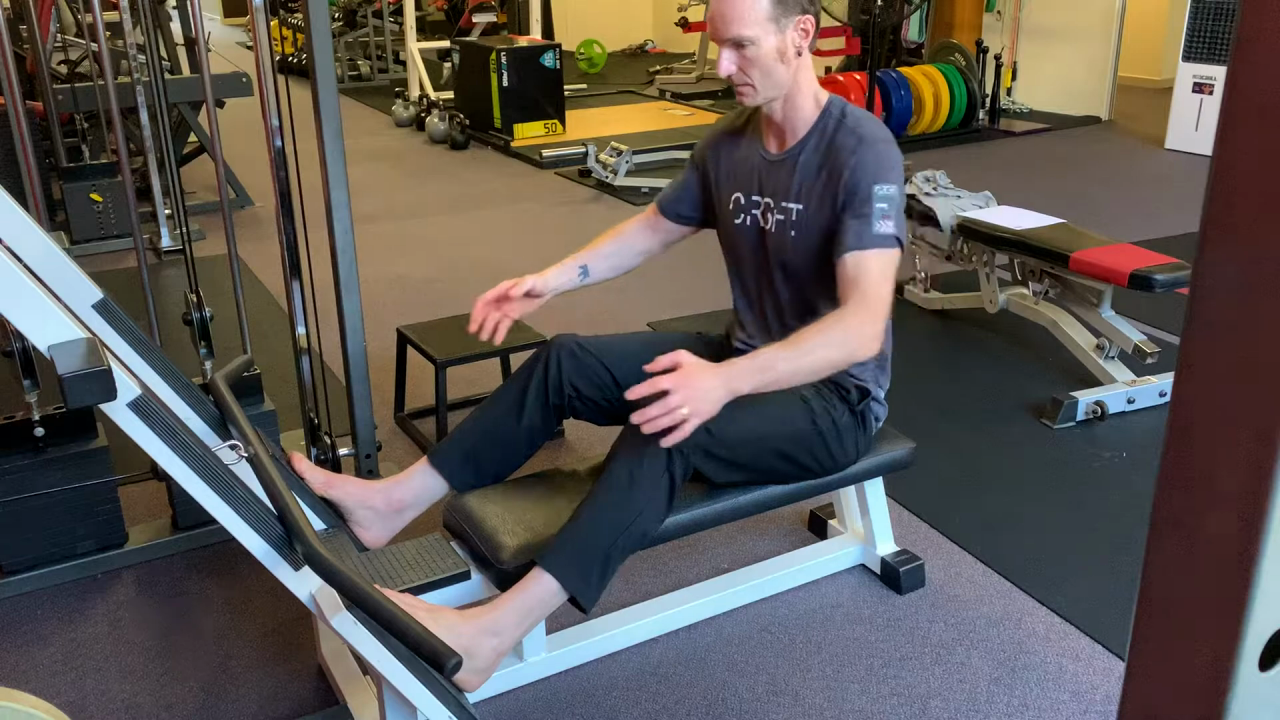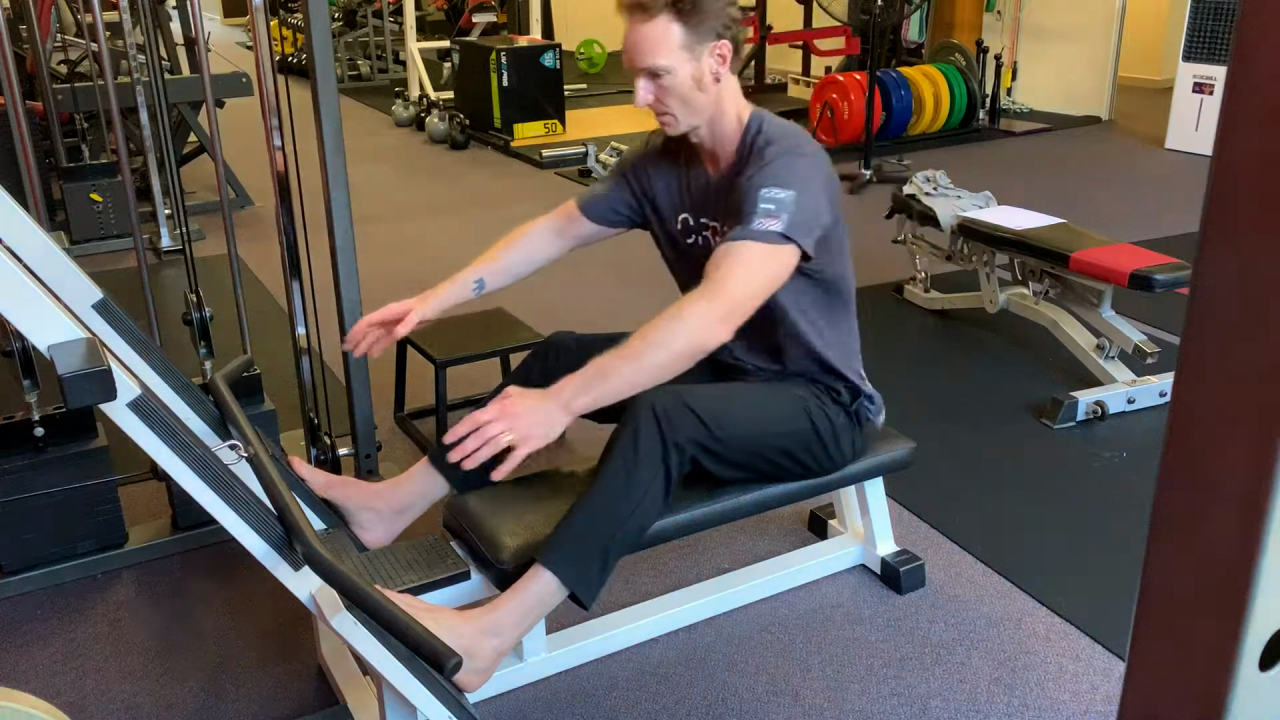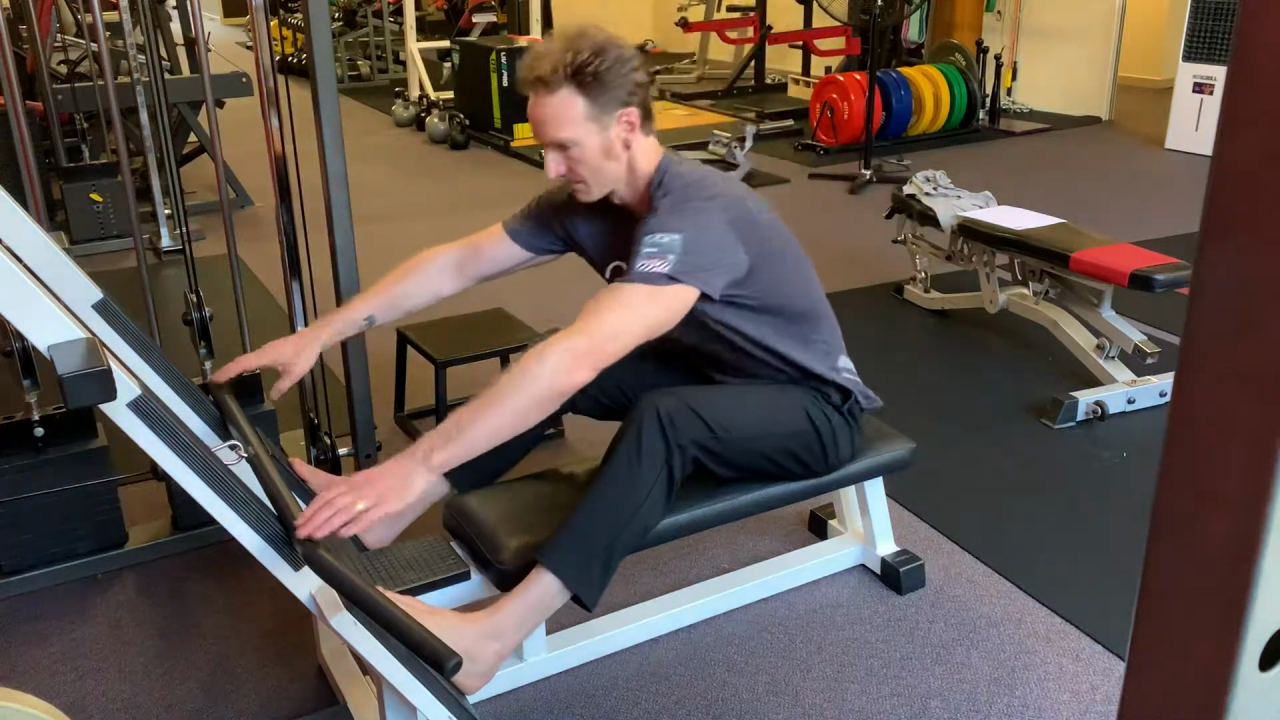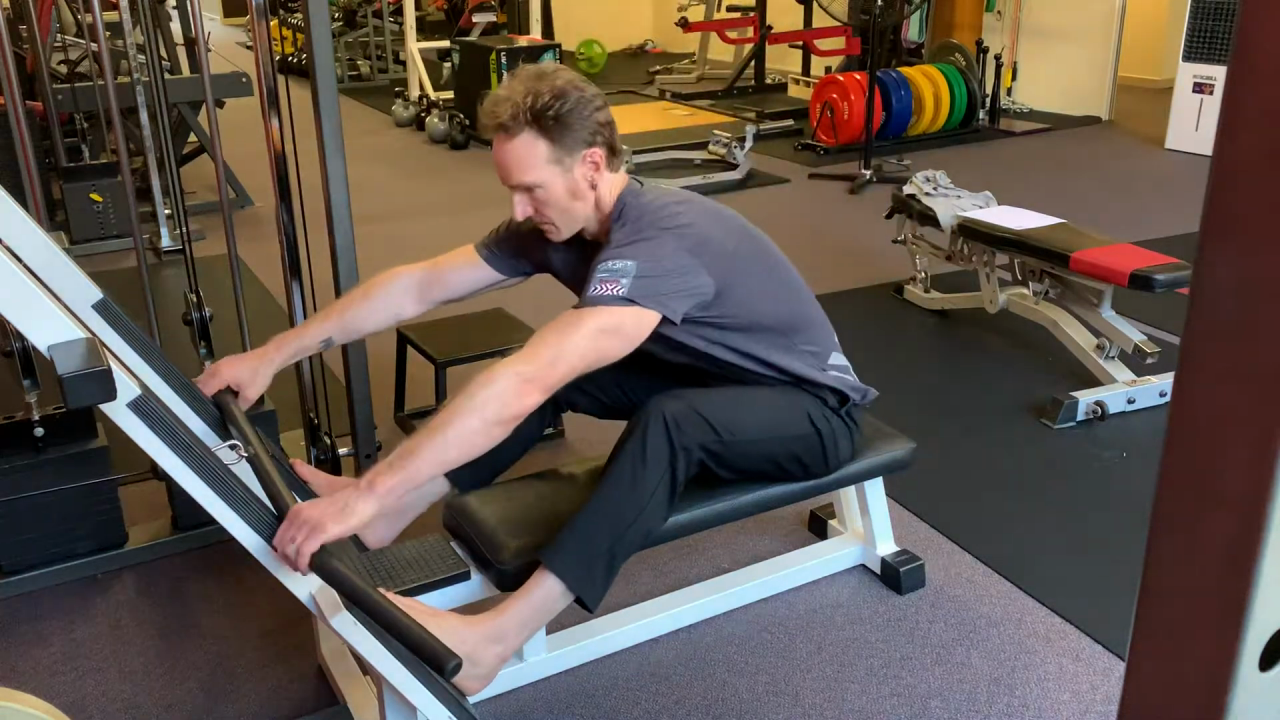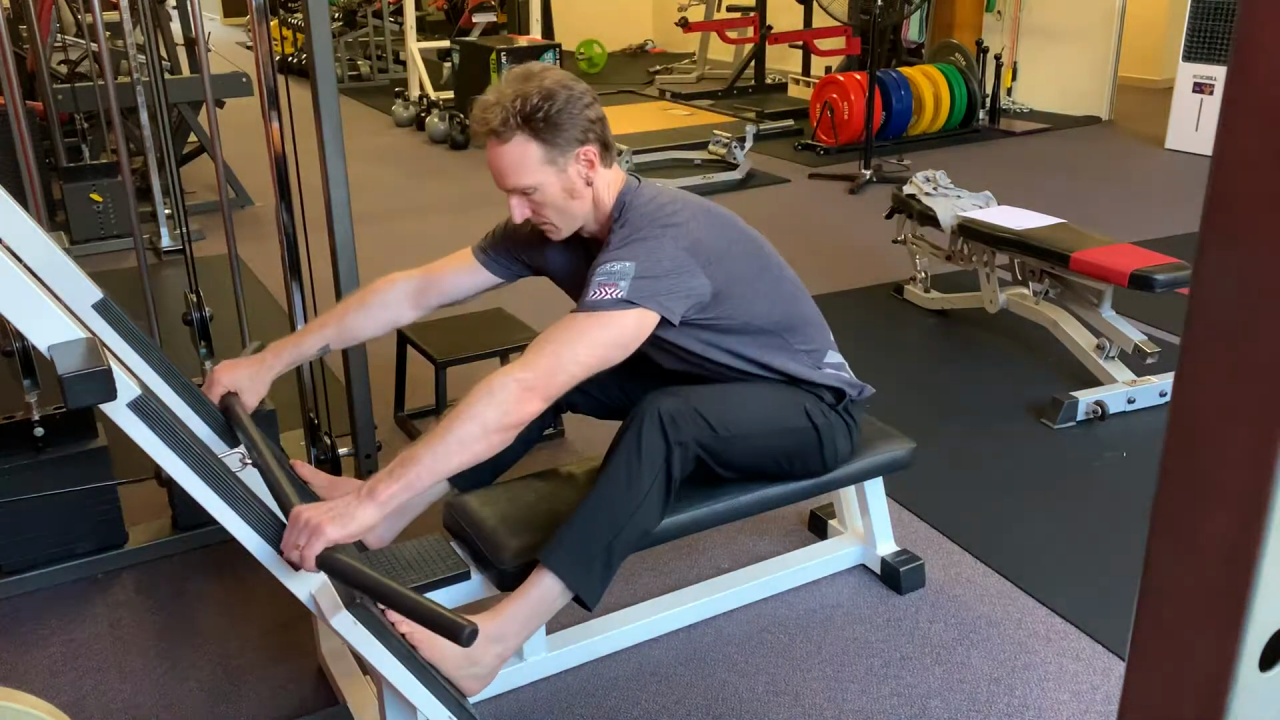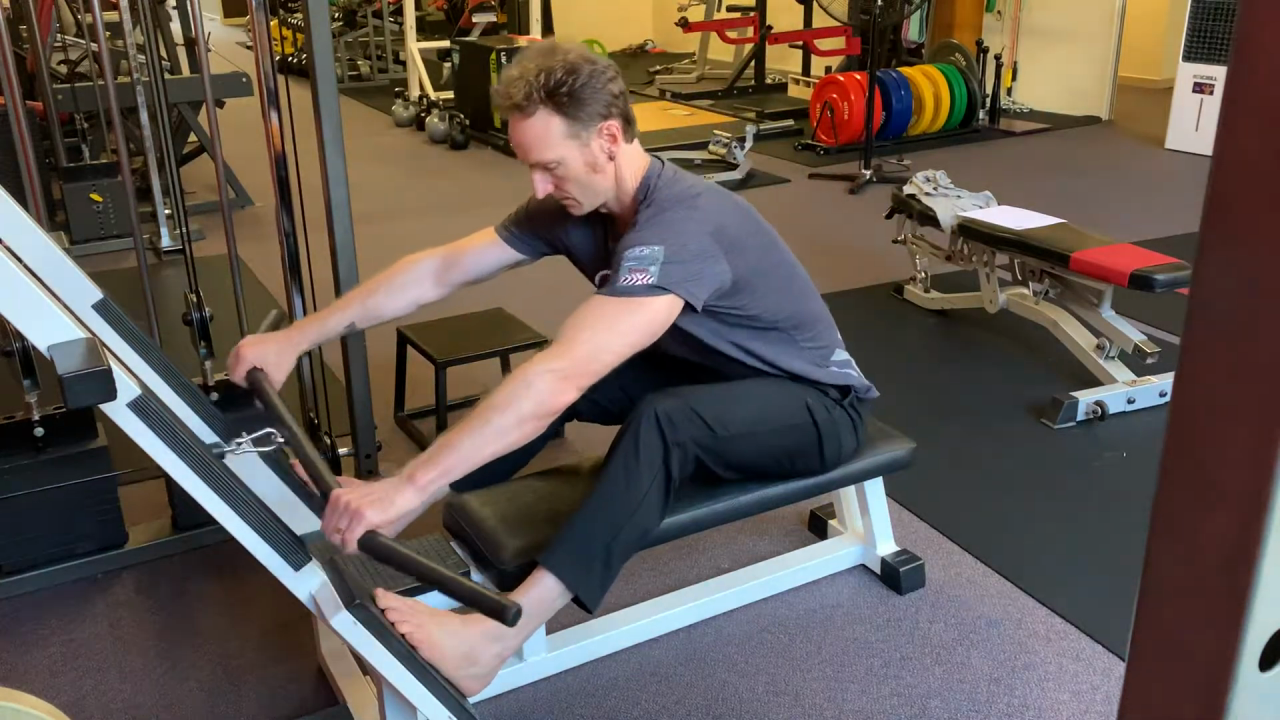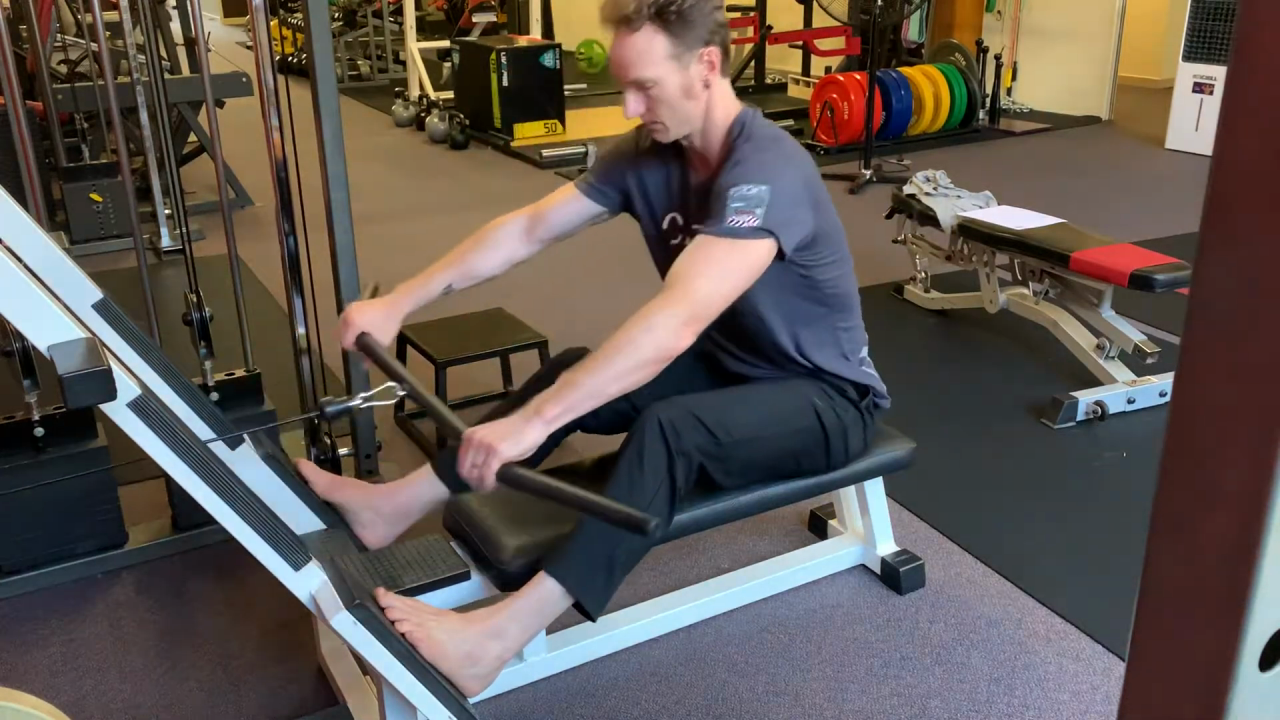
dt=0.3s
person 1, frame 1
left shoulder: (859, 152)
right shoulder: (732, 144)
left elbow: (862, 327)
right elbow: (651, 230)
left wrist: (726, 380)
right wrist: (548, 279)
left hip: (833, 400)
right hip: (748, 359)
left knee: (664, 430)
right knee: (566, 362)
left ankle: (497, 627)
right ankle: (394, 500)
person 1, frame 2
left shoulder: (785, 167)
right shoulder: (664, 160)
left elbow: (712, 316)
right elbow: (556, 229)
left wrist: (561, 405)
right wrist: (440, 296)
left hip: (820, 402)
right hip: (730, 366)
left knee: (664, 417)
right knee: (561, 355)
left ankle: (495, 630)
right ankle: (392, 502)
person 1, frame 3
left shoulder: (697, 213)
right shoulder: (585, 198)
left elbow: (579, 359)
right elbow: (457, 264)
left wrist: (418, 466)
right wrist: (315, 337)
left hip: (812, 405)
right hip: (712, 368)
left knee: (665, 419)
right knee: (548, 367)
left ankle: (495, 635)
right ankle: (386, 515)
person 1, frame 4
left shoulder: (658, 242)
right shoulder: (557, 222)
left elbow: (520, 387)
right elbow: (418, 287)
left wrist: (364, 496)
right wrist: (270, 356)
left hip: (810, 407)
right hip: (715, 370)
left knee: (670, 421)
right knee: (549, 371)
left ankle: (496, 637)
right ankle: (397, 513)
person 1, frame 5
left shoulder: (655, 241)
right shoulder: (552, 222)
left elbow: (521, 396)
right elbow: (413, 293)
left wrist: (368, 500)
right wrist: (268, 363)
left hip: (807, 405)
right hip: (711, 370)
left knee: (666, 419)
right knee: (547, 376)
left ankle: (491, 638)
right ankle: (391, 517)
person 1, frame 6
left shoulder: (679, 224)
right shoulder: (576, 201)
left elbow: (560, 379)
right elbow: (440, 270)
left wrist: (407, 486)
right wrist: (296, 339)
left hip: (814, 404)
right hip: (719, 370)
left knee: (665, 419)
right knee: (553, 379)
left ankle: (492, 635)
right ankle: (383, 518)
person 1, frame 7
left shoulder: (762, 172)
right shoulder: (654, 147)
left elbow: (673, 321)
right elbow: (530, 225)
left wrist: (528, 424)
right wrist: (404, 299)
left hip: (826, 395)
right hip: (728, 363)
left knee: (670, 429)
right knee: (573, 374)
left ankle: (499, 635)
right ankle: (396, 504)
